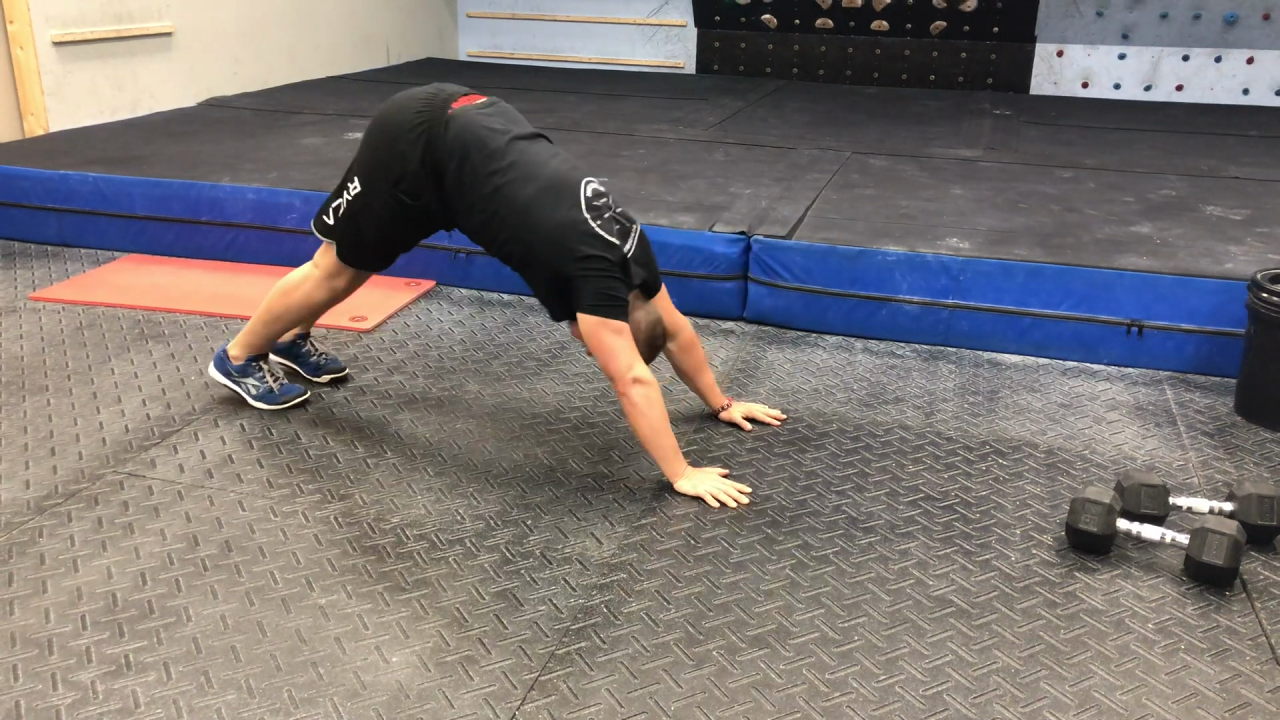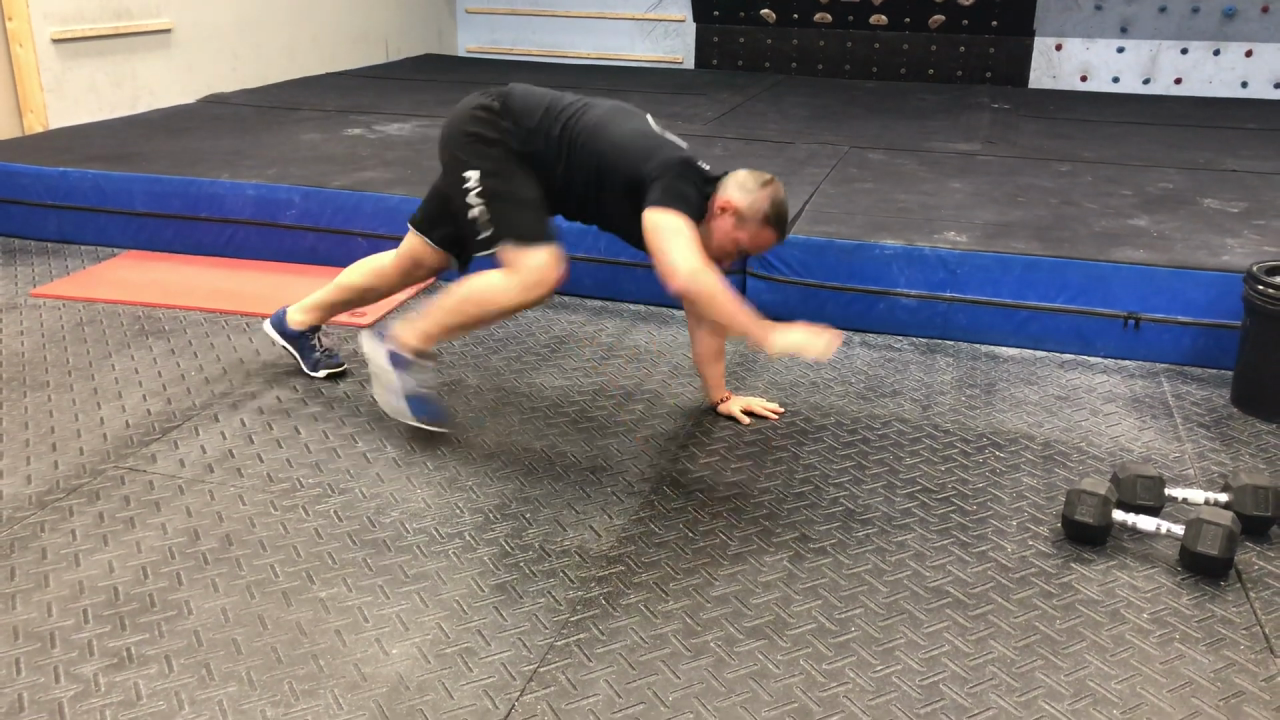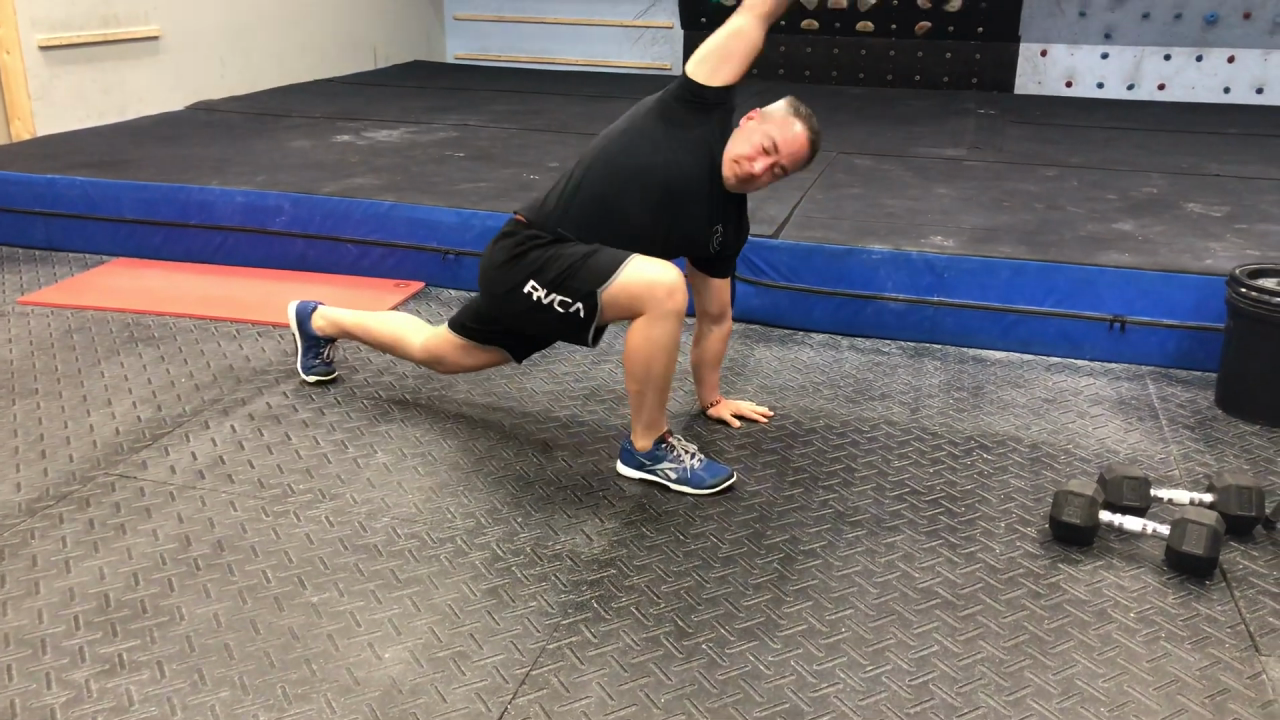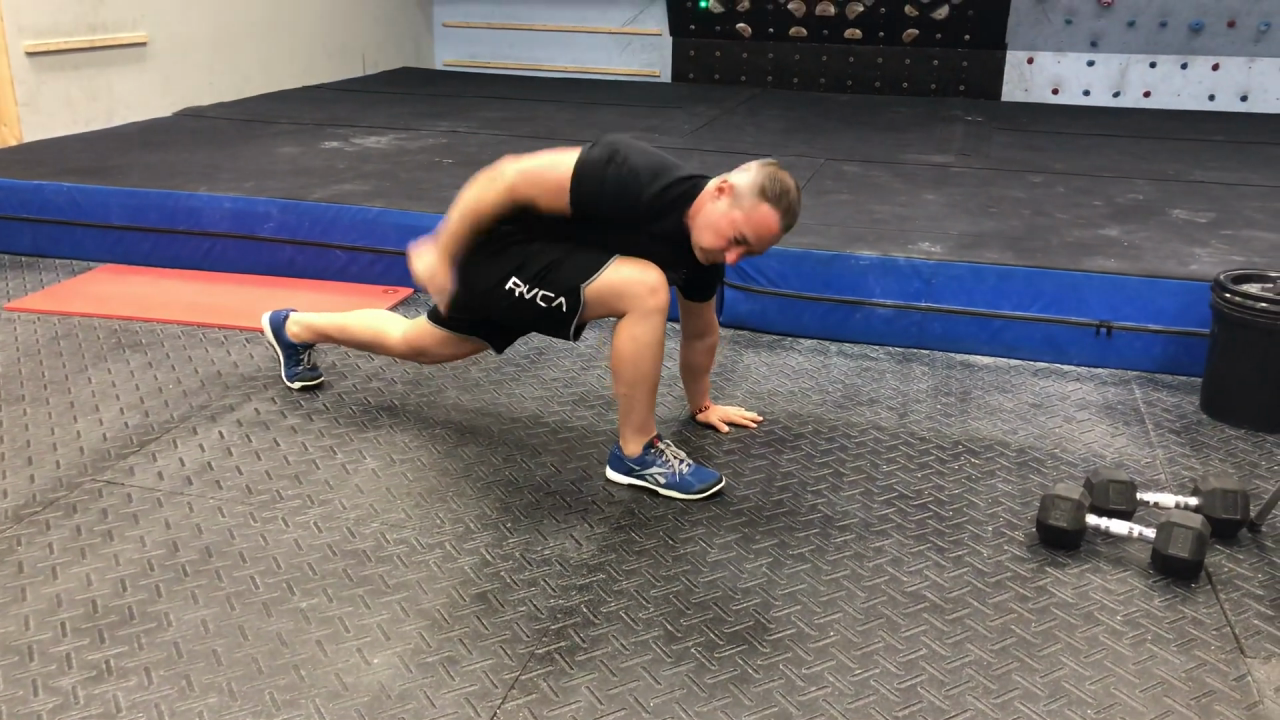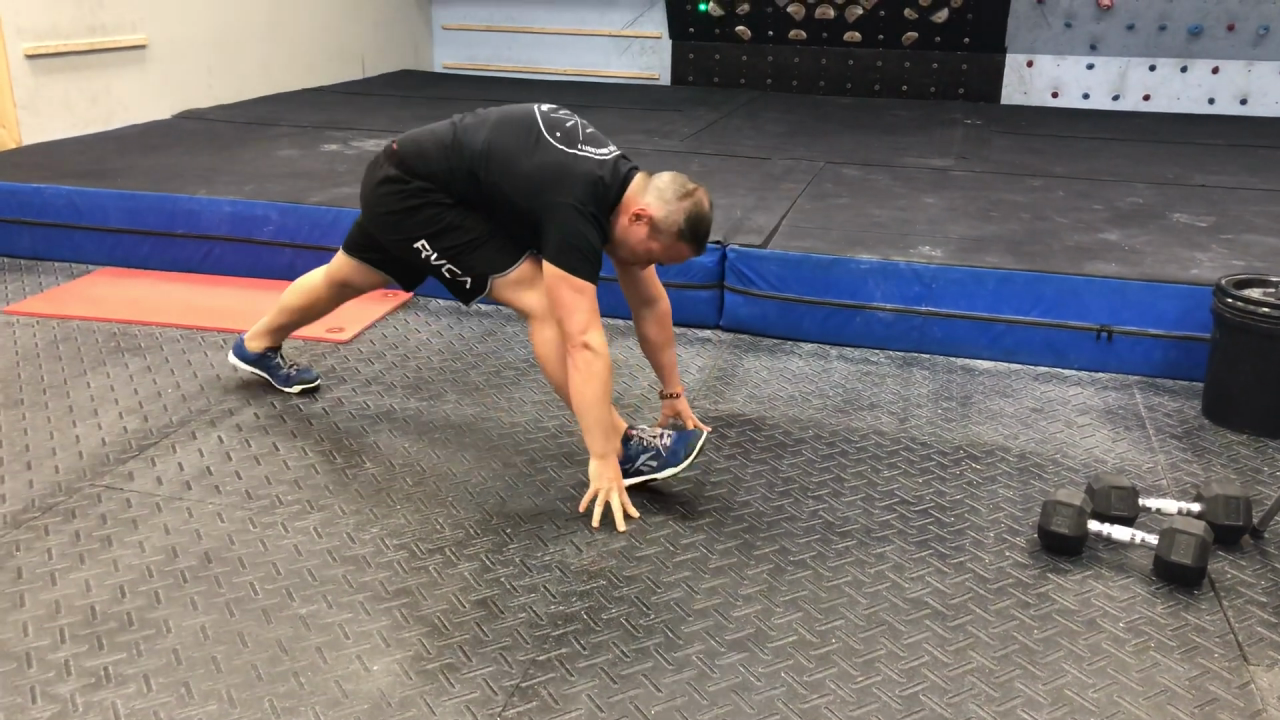
dt=1s
person 1, frame 1
left shoulder: (625, 249)
right shoulder: (596, 270)
left elbow: (675, 325)
right elbow: (632, 379)
left wrist: (721, 402)
right wrist: (682, 474)
left hip: (461, 124)
right hip: (420, 139)
left knee: (364, 255)
right knee: (340, 263)
left ankle: (291, 338)
right ankle: (239, 357)
person 1, frame 2
left shoulder: (714, 201)
right shoulder: (675, 186)
left elbow: (705, 298)
right elbow: (688, 281)
left wrist: (719, 393)
right wrist: (770, 334)
left hip: (509, 146)
right hip: (489, 131)
left knee: (418, 258)
right knee: (538, 271)
left ankle: (298, 322)
right ankle: (404, 346)
person 1, frame 3
left shoulder: (727, 221)
right shoulder: (694, 114)
left elbow: (714, 314)
left wrist: (711, 396)
left hip: (546, 277)
right hip: (526, 259)
left knee: (438, 352)
right knee: (662, 287)
left ankle: (318, 320)
right ankle: (646, 447)
person 1, frame 4
left shoulder: (708, 256)
right shoulder: (639, 181)
left elbow: (700, 331)
right elbow: (512, 178)
left wrist: (701, 402)
right wrist: (442, 250)
left hip: (529, 266)
right hip: (499, 252)
left knee: (414, 341)
right knee: (645, 289)
left ankle: (295, 329)
right ankle: (636, 451)
person 1, frame 5
left shoulder: (627, 190)
right shoulder: (576, 206)
left elbow: (649, 302)
right elbow: (584, 342)
left wrist: (673, 393)
right wrist: (603, 461)
left hip: (403, 182)
right hip: (410, 189)
left knee: (344, 279)
right knee: (538, 298)
left ankle: (257, 345)
right ankle: (621, 446)
